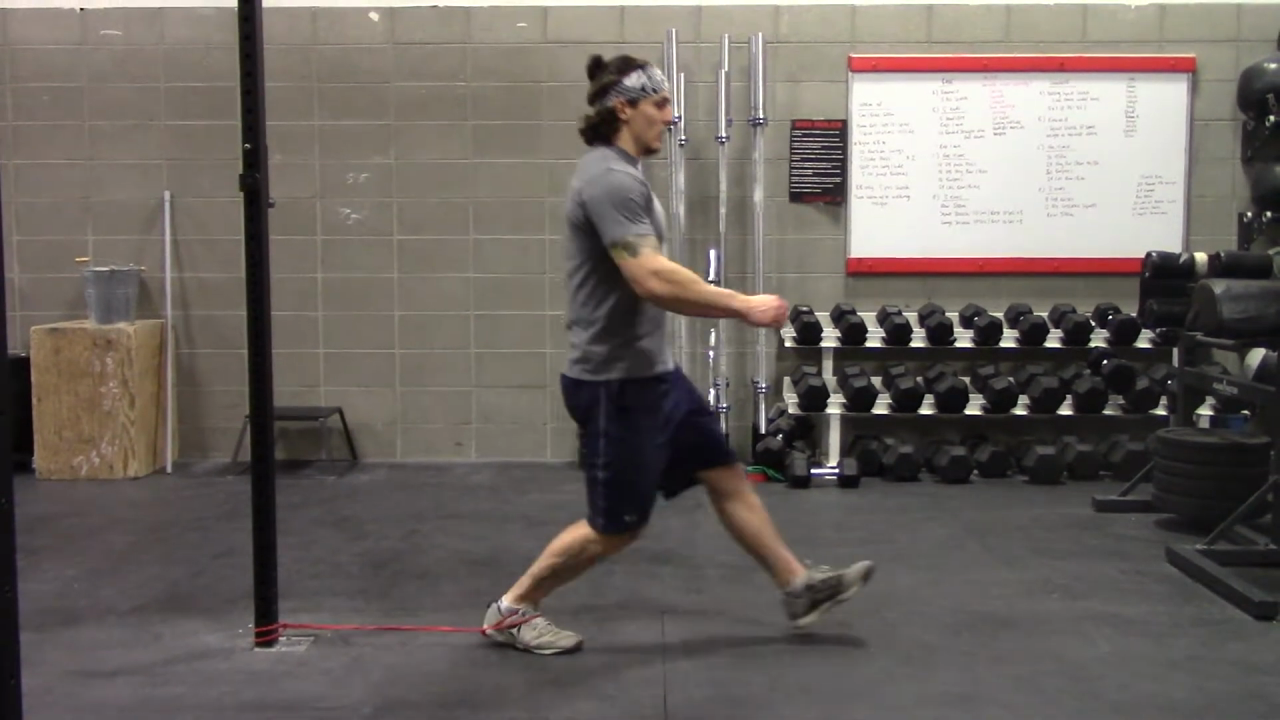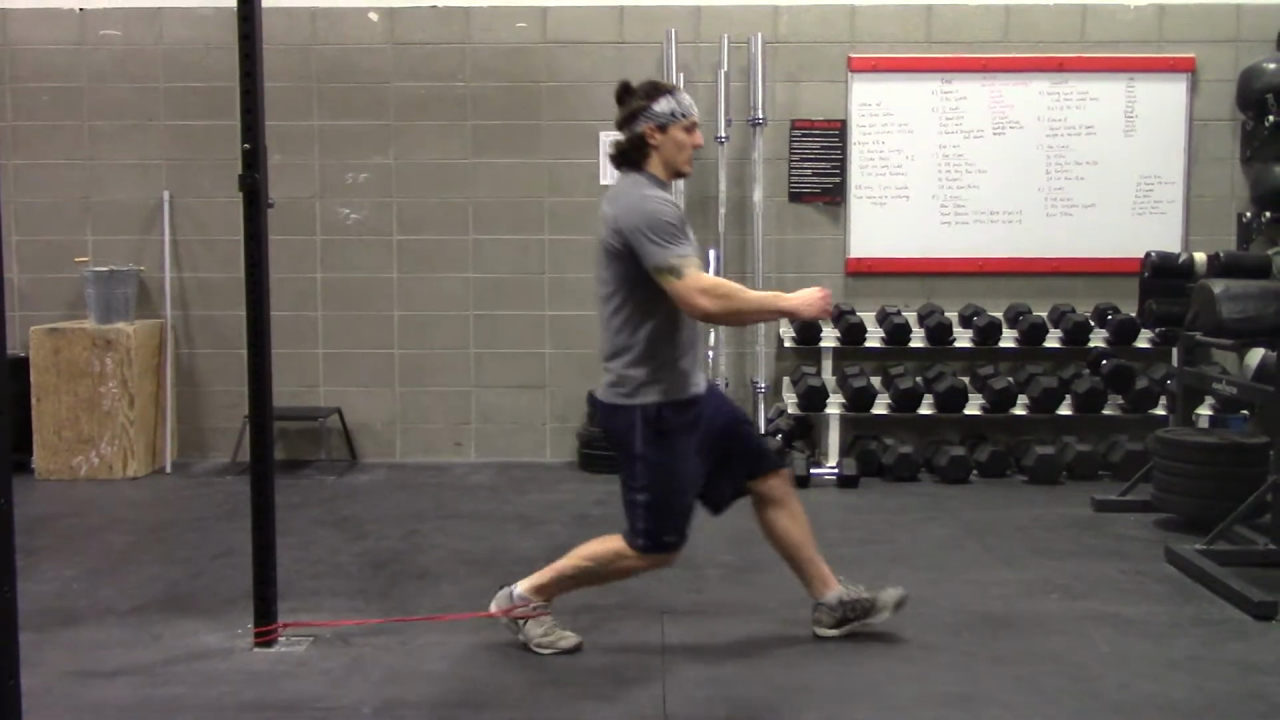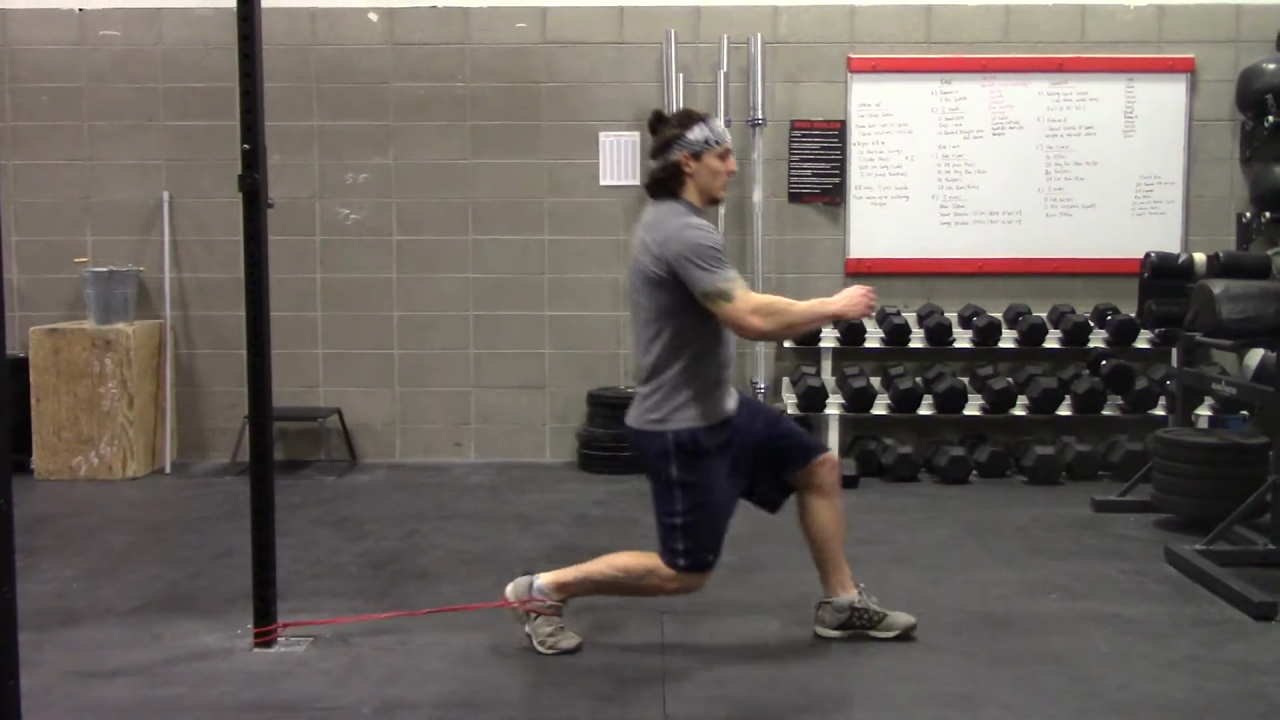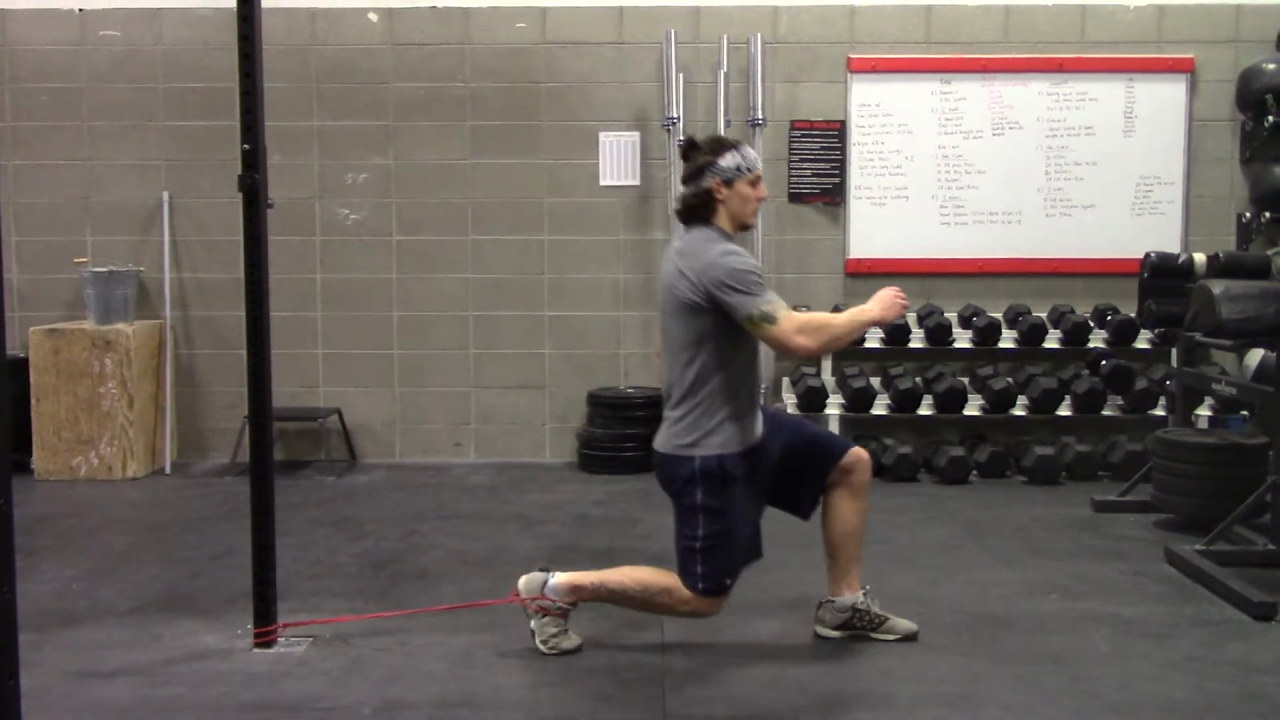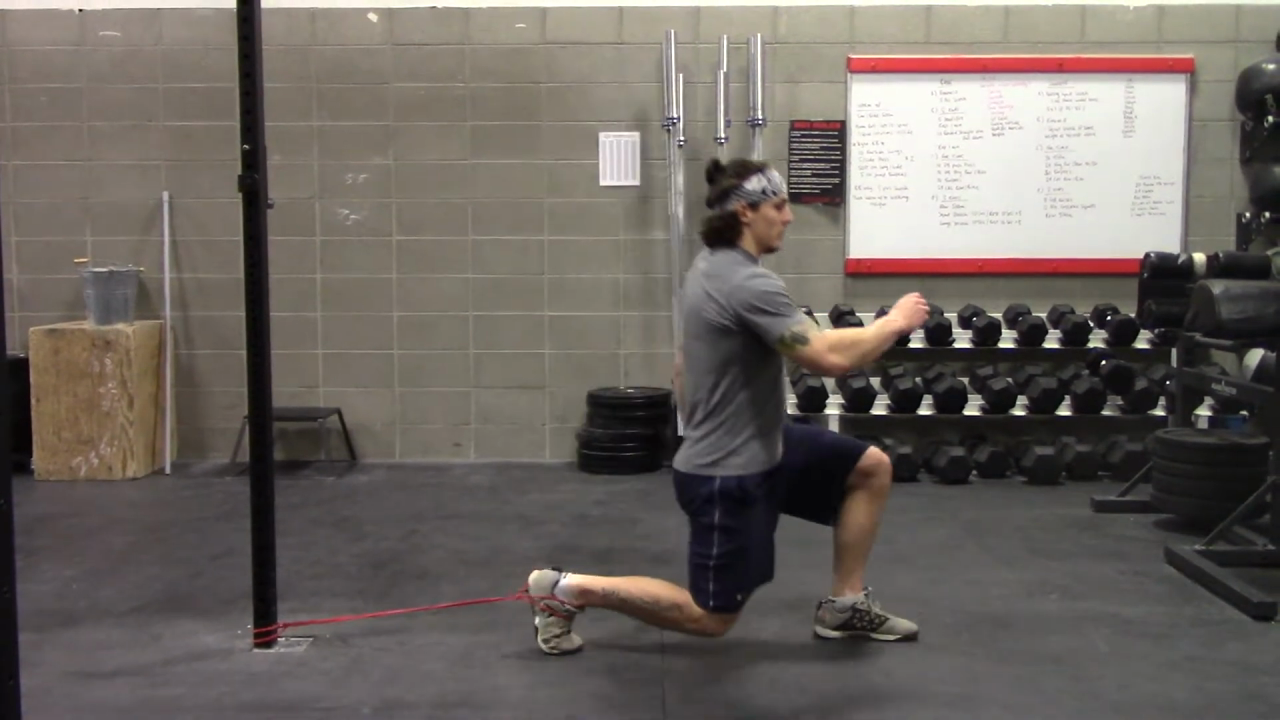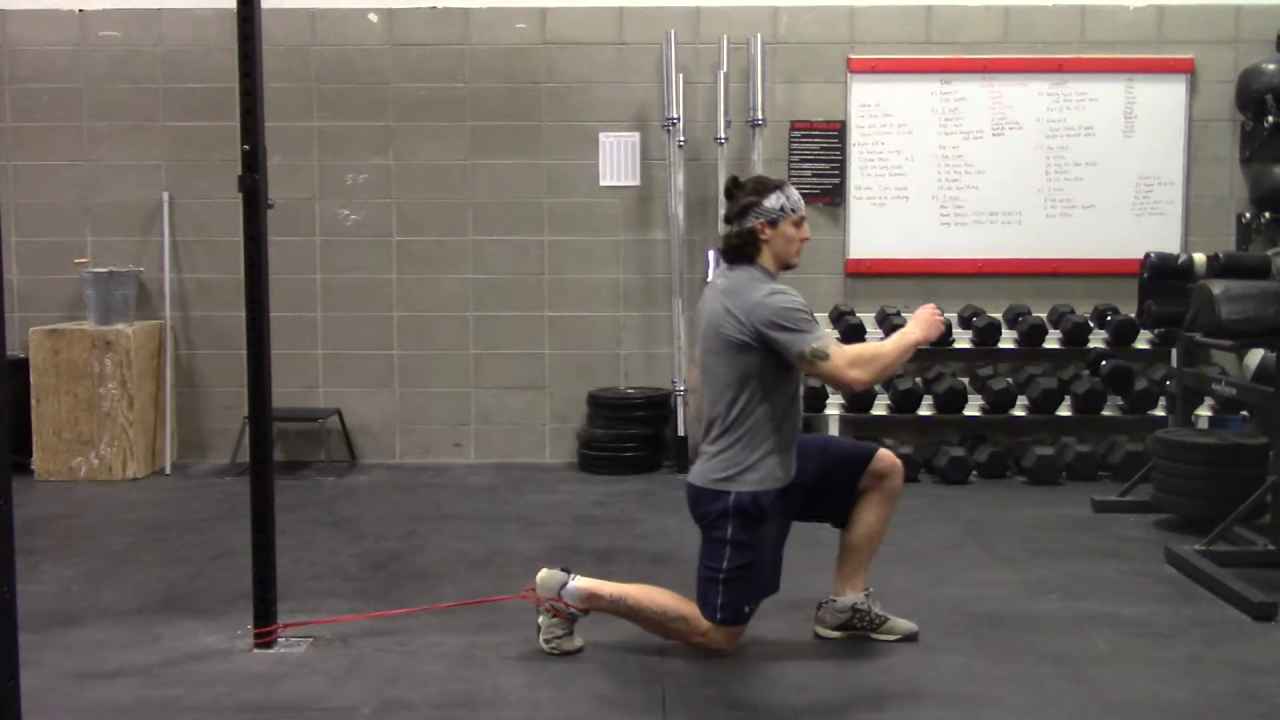
dt=0.1s
person 1, frame 1
left shoulder: (615, 172)
right shoulder: (611, 181)
right elbow: (654, 280)
right wrist: (747, 306)
left hip: (651, 371)
right hip: (615, 384)
left knee: (725, 478)
right knee: (618, 525)
left ankle: (803, 587)
right ankle: (513, 610)
person 1, frame 2
left shoulder: (642, 196)
right shoulder: (646, 206)
right elbow: (701, 298)
right wrist: (790, 304)
left hip: (685, 391)
right hip: (648, 406)
left knee: (772, 482)
right knee: (653, 547)
left ankle: (832, 601)
right ankle: (524, 600)
person 1, frame 3
left shoulder: (666, 219)
right shoulder: (685, 234)
right elbow: (754, 318)
right wrist: (836, 306)
left hip: (715, 408)
right hip: (682, 431)
left knee: (819, 469)
right knee: (687, 570)
left ankle: (842, 603)
right ankle: (541, 591)
person 1, frame 4
left shoulder: (692, 246)
right shoulder: (721, 259)
right elbow: (799, 339)
right wrist: (870, 312)
left hip: (741, 428)
right hip: (708, 456)
left knee: (852, 465)
right knee: (702, 596)
left ankle: (845, 603)
right ankle: (554, 589)
person 1, frame 5
left shoulder: (710, 269)
right shoulder: (748, 284)
left elbow: (686, 367)
right elbow: (830, 357)
right wrist: (895, 322)
left hip: (756, 448)
right hip: (729, 475)
left knee: (871, 469)
right knee: (710, 618)
left ankle: (845, 603)
right ankle: (564, 590)
person 1, frame 6
left shoulder: (727, 285)
right shoulder: (767, 300)
left elbow: (700, 380)
right elbow: (851, 372)
left wrist: (716, 446)
right wrist: (912, 334)
left hip: (770, 462)
right hip: (742, 490)
left knee: (884, 470)
right knee: (717, 633)
left ankle: (846, 604)
right ankle: (570, 592)
